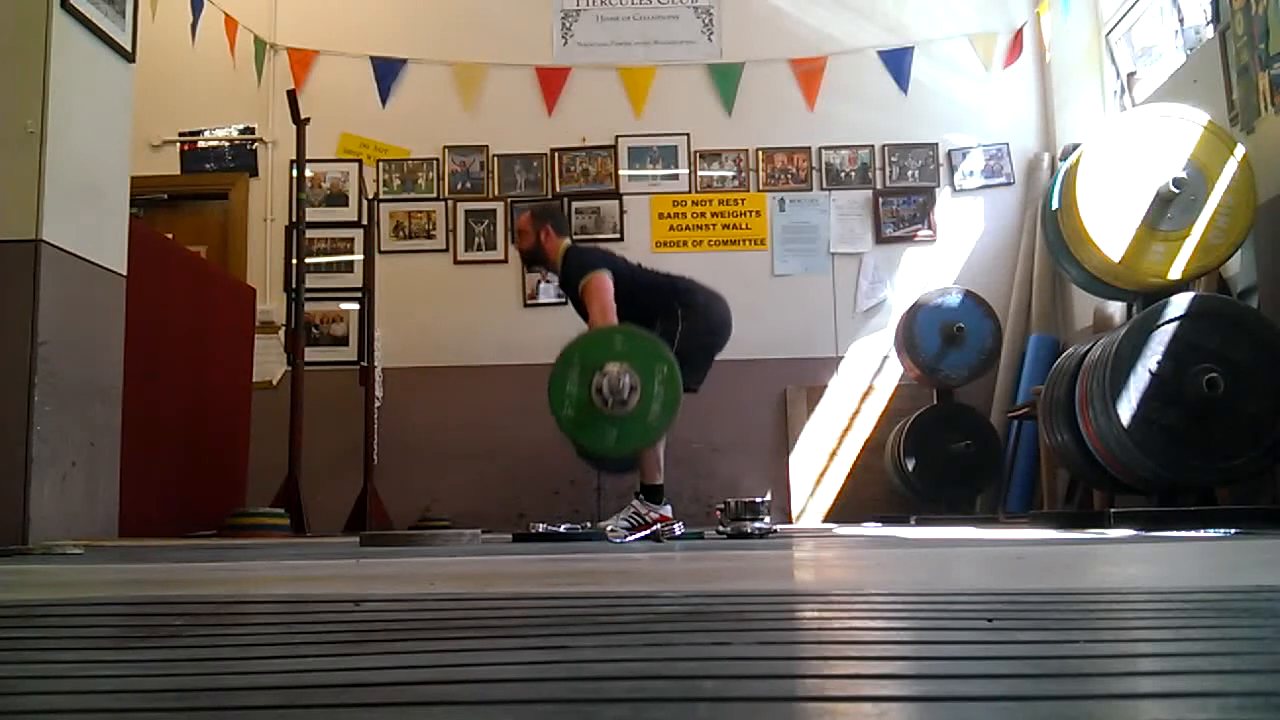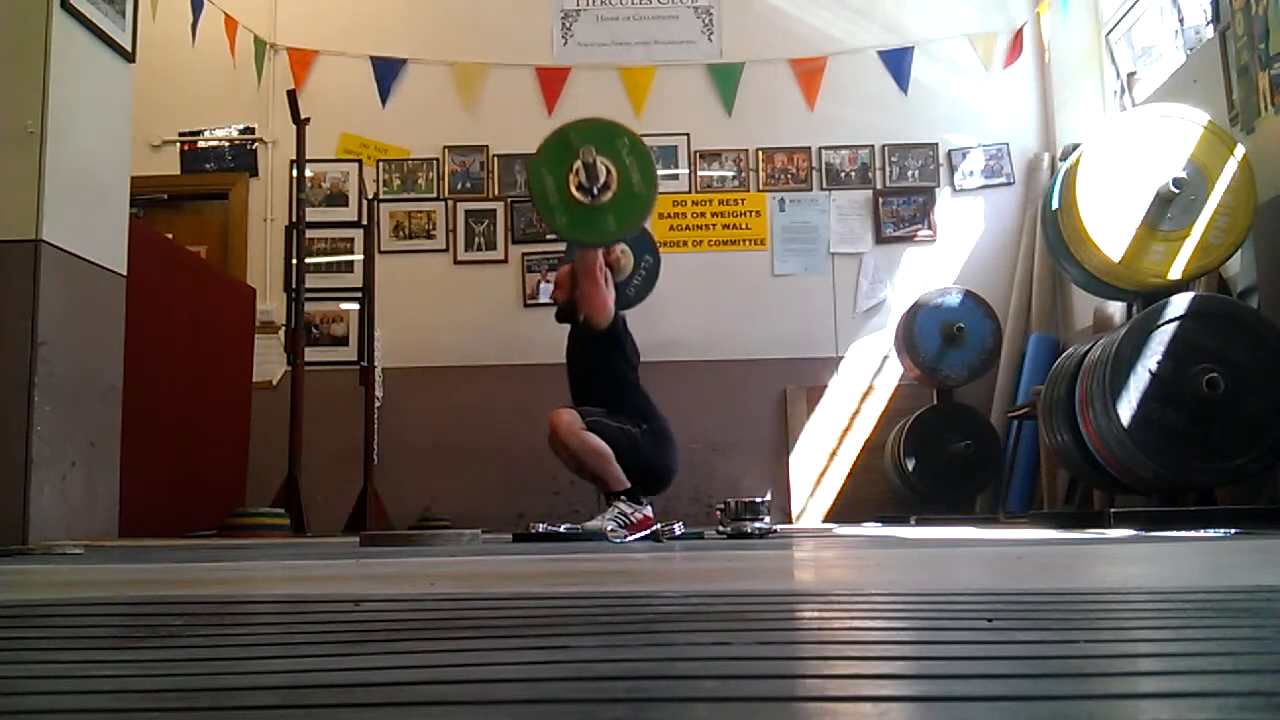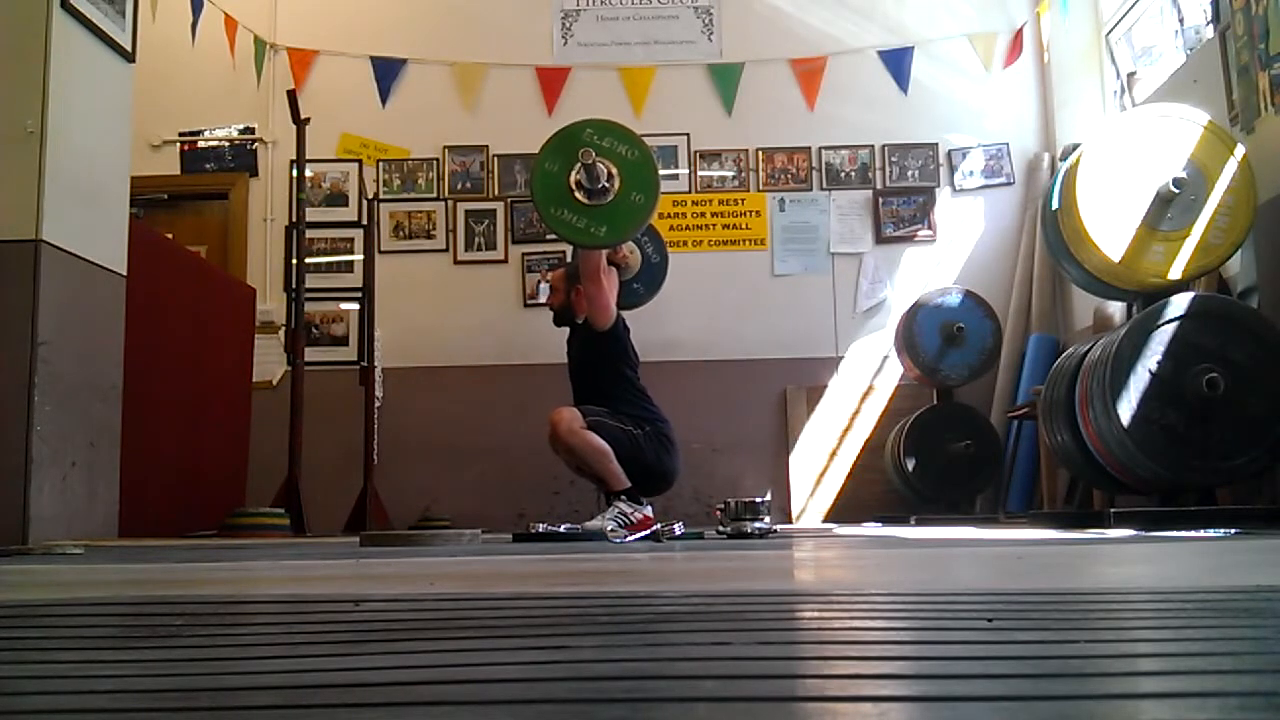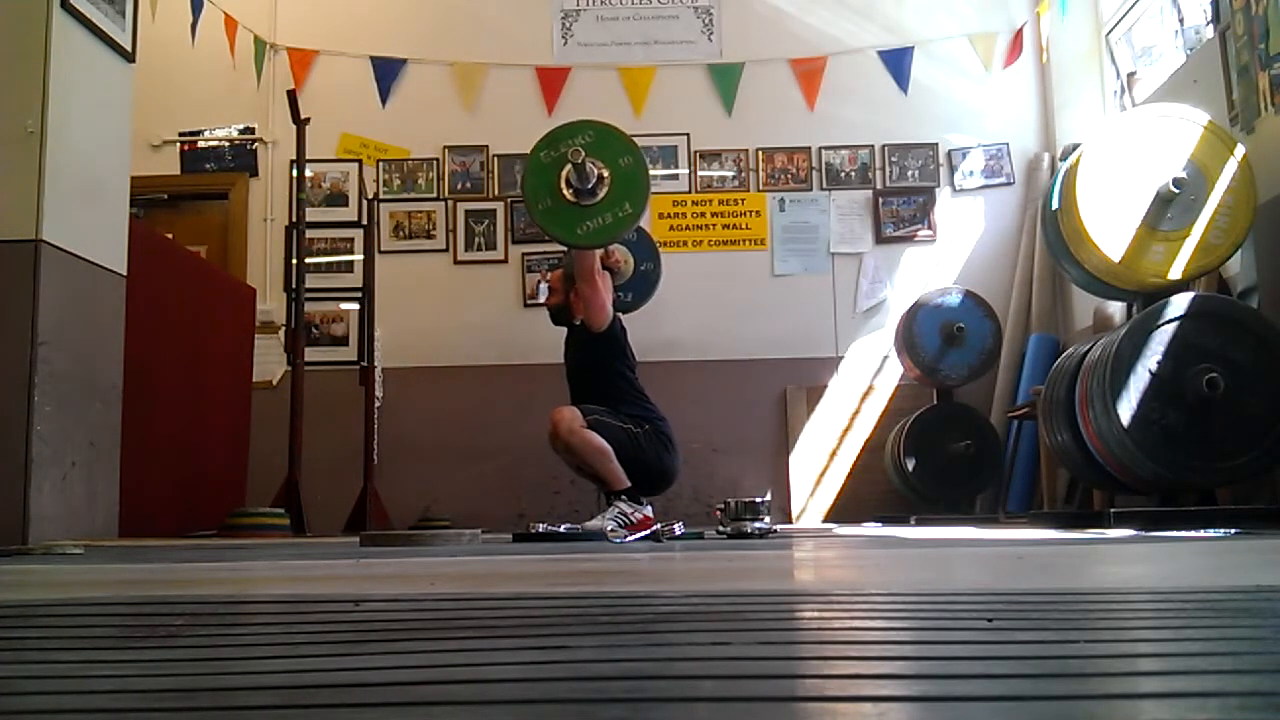
dt=1s
person 1, frame 1
left shoulder: (580, 261)
right shoulder: (573, 268)
left elbow: (605, 318)
right elbow: (605, 322)
left hip: (694, 312)
right hip: (693, 315)
left ankle: (653, 505)
right ankle: (651, 501)
person 1, frame 2
left shoulder: (599, 326)
right shoulder: (588, 328)
left elbow: (591, 274)
right elbow: (599, 276)
left hip: (650, 449)
right hip: (640, 446)
left knee: (564, 422)
right knee: (563, 435)
left ankle: (632, 507)
right ankle: (627, 503)
person 1, frame 3
left shoulder: (601, 326)
right shoulder: (584, 330)
left elbow: (593, 275)
right elbow: (605, 278)
left hip: (653, 452)
right hip: (642, 452)
left knee: (564, 422)
right knee: (562, 437)
left ankle: (631, 506)
right ankle: (626, 502)
person 1, frame 4
left shoulder: (598, 329)
right shoulder: (582, 332)
left elbow: (588, 279)
right elbow: (598, 279)
right wrist: (607, 266)
left hip: (653, 451)
right hip: (646, 453)
left knee: (565, 420)
right knee: (563, 435)
left ankle: (631, 506)
right ankle: (627, 503)
